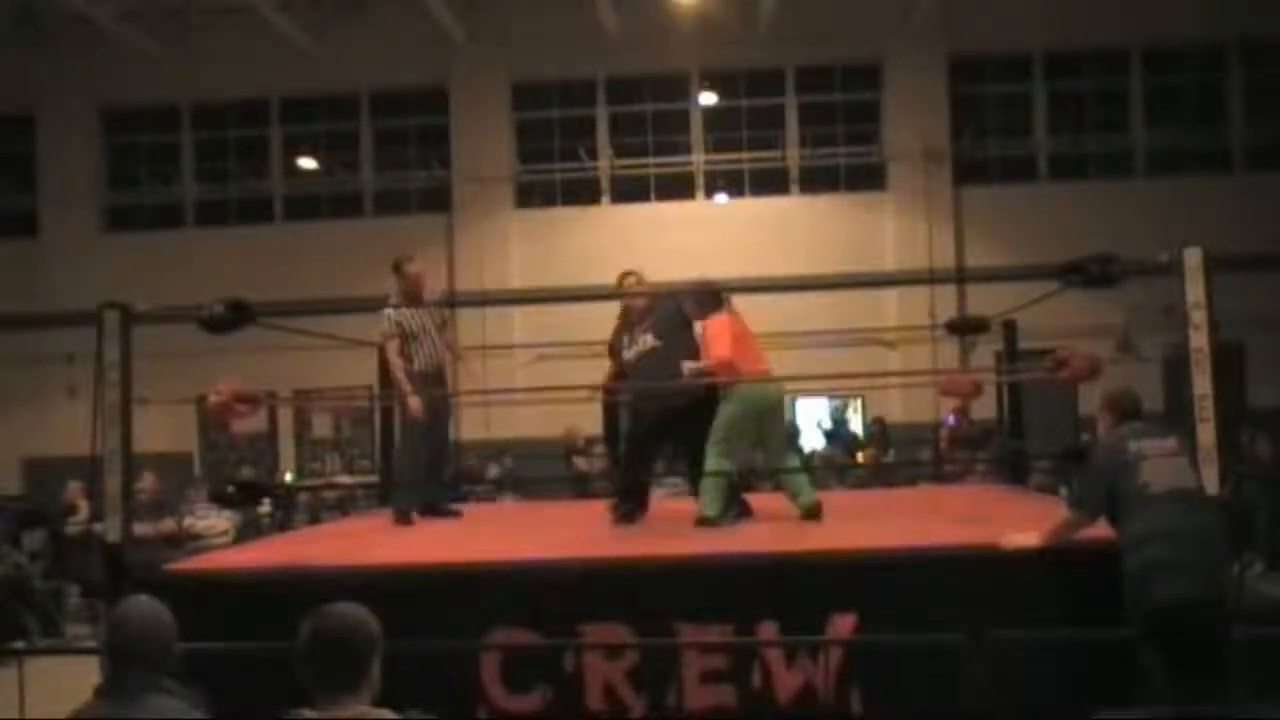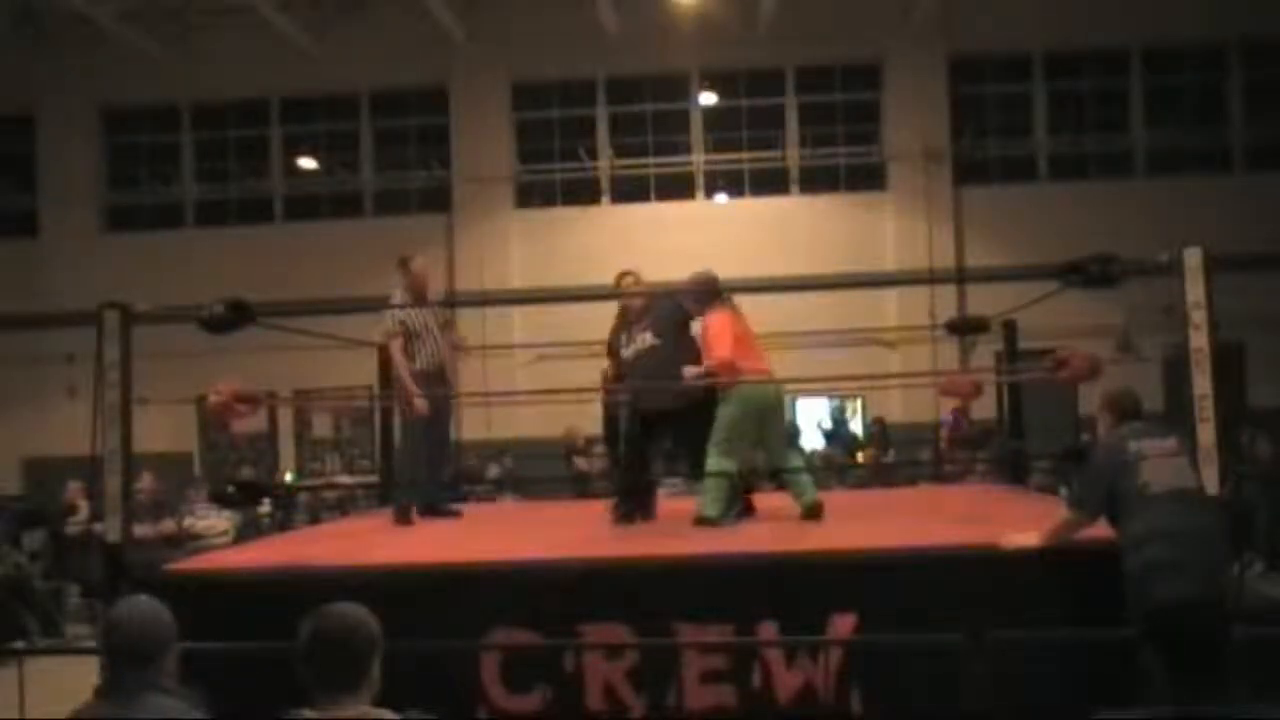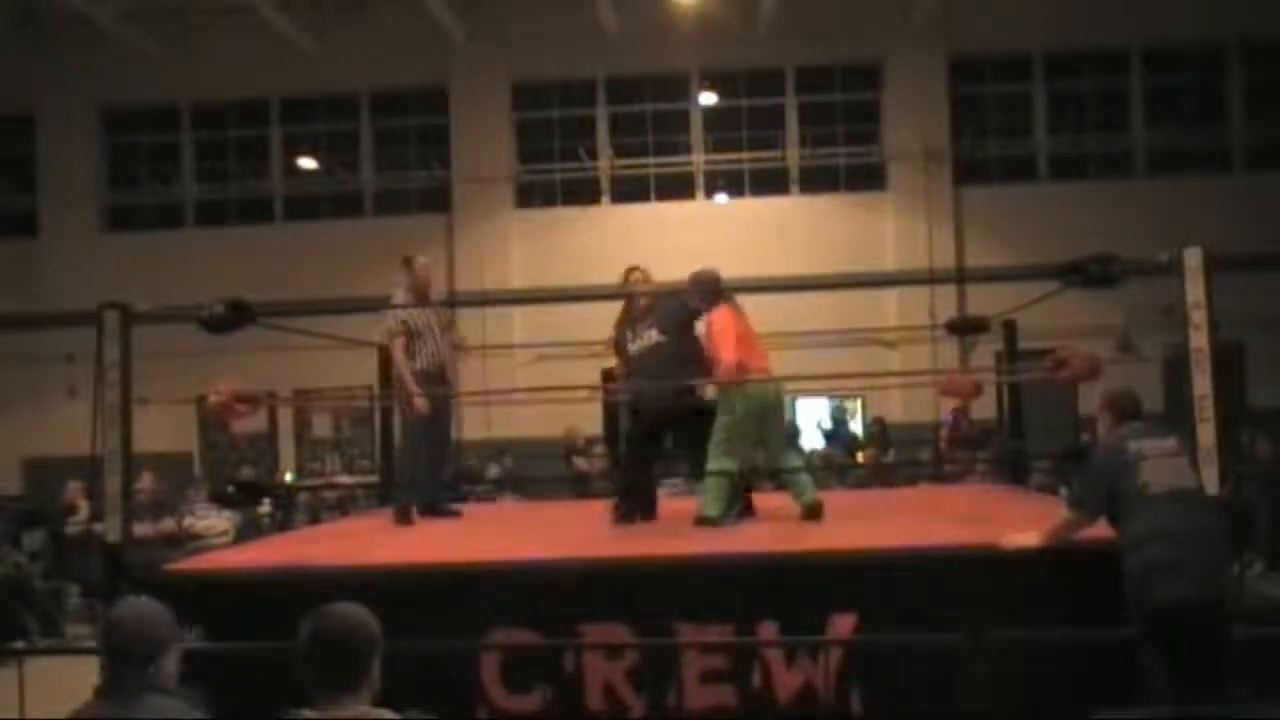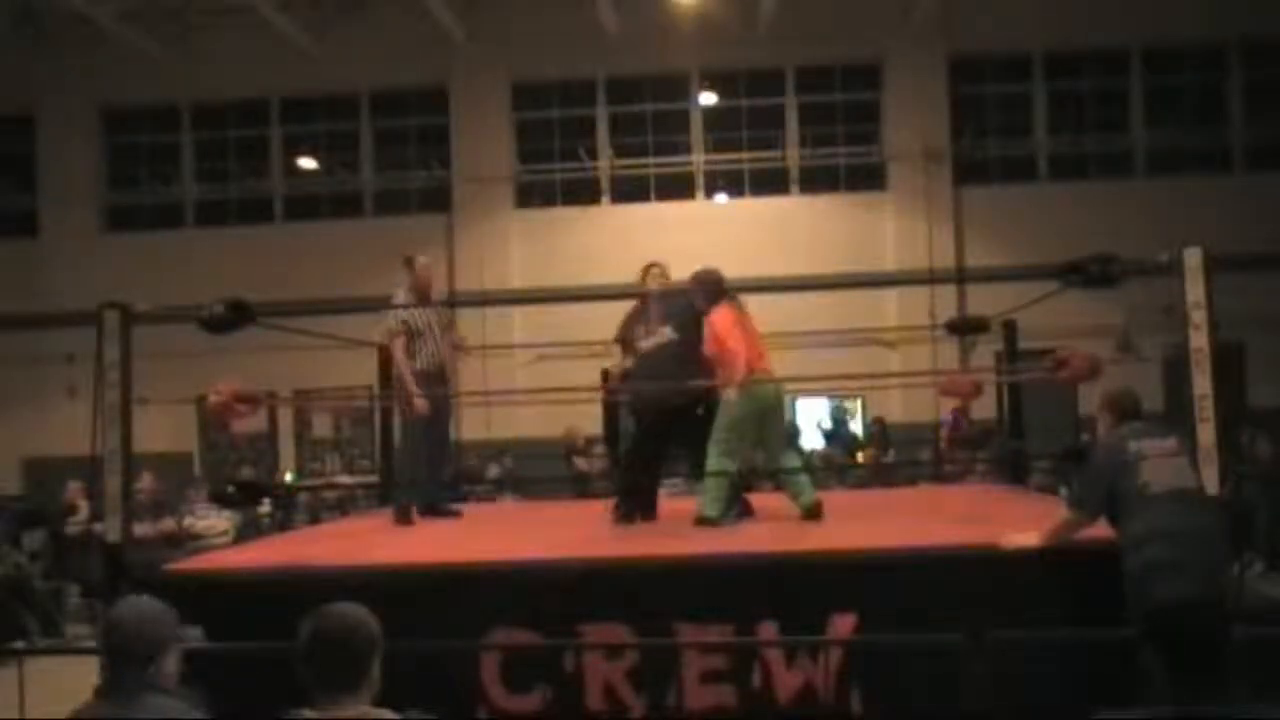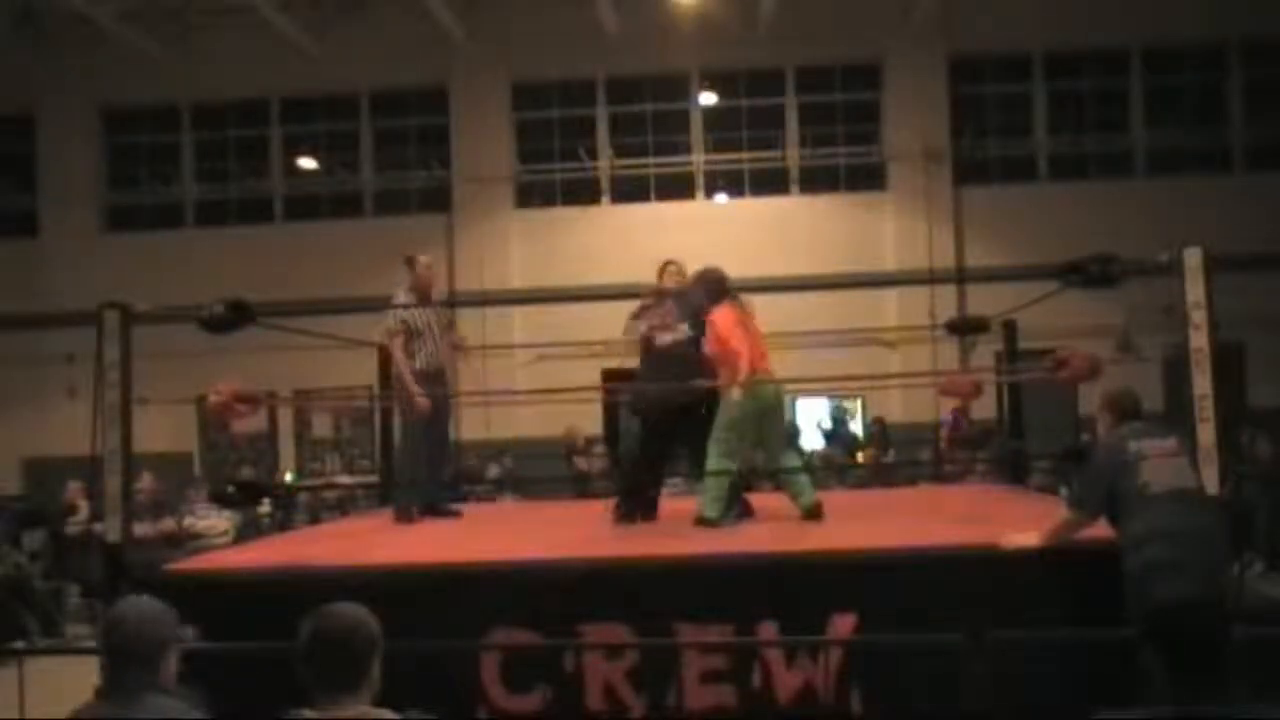
dt=0.1s
person 1, frame 1
left shoulder: (1110, 448)
right shoulder: (1174, 442)
left elbow: (1082, 515)
left wrist: (1039, 538)
left hip: (1156, 565)
right hip: (1206, 552)
left knee: (1171, 675)
right knee: (1209, 668)
person 1, frame 2
left shoulder: (1110, 448)
right shoulder: (1173, 442)
left elbow: (1082, 515)
left wrist: (1039, 538)
left hip: (1157, 566)
right hip: (1207, 552)
left knee: (1171, 676)
right knee: (1209, 667)
person 1, frame 3
left shoulder: (1110, 448)
right shoulder: (1173, 442)
left elbow: (1083, 515)
left wrist: (1040, 538)
left hip: (1157, 565)
right hip: (1206, 550)
left knee: (1171, 674)
right knee: (1209, 671)
person 1, frame 4
left shoulder: (1110, 448)
right shoulder: (1173, 442)
left elbow: (1082, 515)
left wrist: (1040, 538)
left hip: (1157, 566)
right hip: (1207, 549)
left knee: (1171, 674)
right knee: (1209, 668)
person 1, frame 5
left shoulder: (1110, 448)
right shoulder: (1174, 443)
left elbow: (1083, 515)
left wrist: (1039, 538)
left hip: (1156, 564)
right hip: (1206, 551)
left knee: (1172, 676)
right knee: (1209, 669)
person 2, frame 1
left shoulder: (430, 304)
right shoulder: (393, 312)
left elbow: (445, 338)
right elbow: (393, 357)
left wrist: (456, 355)
right wrist: (409, 394)
left hip: (438, 383)
right hip: (416, 385)
left knee: (439, 446)
right knee: (411, 448)
left ankle: (431, 501)
right ankle: (403, 508)
person 2, frame 2
left shoulder: (432, 304)
right shoulder: (397, 310)
left elbow: (448, 337)
right elbow: (397, 355)
right wrist: (413, 392)
left hip: (440, 382)
right hip: (416, 383)
left knee: (439, 445)
right knee: (412, 447)
left ankle: (431, 501)
right ankle: (403, 507)
person 2, frame 3
left shoulder: (434, 304)
right shoulder: (398, 309)
left elbow: (450, 338)
right elbow: (398, 354)
right wrist: (414, 392)
left hip: (440, 382)
right hip: (416, 383)
left knee: (439, 445)
right knee: (412, 447)
left ankle: (431, 501)
right ankle: (403, 507)
person 2, frame 4
left shoulder: (435, 304)
right shoulder: (399, 308)
left elbow: (450, 338)
right elbow: (398, 354)
right wrist: (414, 392)
left hip: (439, 382)
right hip: (416, 383)
left knee: (439, 445)
right knee: (412, 446)
left ankle: (431, 501)
right ankle: (403, 507)
person 2, frame 5
left shoulder: (435, 305)
right shoulder: (400, 308)
left elbow: (450, 338)
right elbow: (397, 354)
right wrist: (415, 391)
left hip: (438, 382)
right hip: (415, 383)
left knee: (438, 445)
right knee: (412, 446)
left ankle: (431, 501)
right ankle: (403, 506)
person 3, frame 1
left shoulder: (669, 306)
right shoulder: (624, 329)
right elbow: (618, 365)
right wrist: (610, 380)
left hip: (686, 395)
right hip: (647, 401)
left knee: (700, 454)
right knee: (634, 454)
left ankle: (728, 506)
right ankle: (627, 508)
person 3, frame 2
left shoulder: (666, 304)
right shoulder: (621, 328)
right elbow: (617, 365)
right wrist: (613, 377)
left hip: (685, 393)
right hip: (645, 400)
left knee: (703, 451)
right knee: (635, 455)
right ankle: (630, 508)
person 3, frame 3
left shoulder: (673, 302)
right shoulder: (625, 322)
right elbow: (625, 360)
right wrist: (622, 377)
left hip: (687, 393)
right hip: (647, 398)
left knee: (704, 449)
right knee: (638, 452)
right ankle: (631, 507)
person 3, frame 4
left shoulder: (683, 301)
right shoulder: (635, 318)
right elbow: (628, 354)
right wrist: (622, 367)
left hip: (691, 393)
right hip: (650, 397)
left knee: (706, 449)
right knee: (641, 452)
right ankle: (631, 507)
person 3, frame 5
right shoulder: (648, 307)
right elbow: (630, 335)
right wrist: (644, 327)
left hip: (695, 391)
right hip: (656, 393)
left knee: (709, 449)
right knee: (648, 451)
right ankle: (632, 507)
person 4, frame 1
left shoulder: (715, 323)
right shoulder: (728, 316)
left elbow: (723, 358)
left wrist: (694, 366)
left hip: (743, 392)
right hip: (768, 388)
left knee: (719, 452)
right knee: (780, 451)
left ankle: (710, 513)
right ankle: (808, 502)
person 4, frame 2
left shoulder: (715, 320)
right shoulder: (730, 312)
left elbow: (725, 359)
left wrist: (697, 371)
left hip: (742, 392)
right hip: (768, 388)
left knee: (721, 452)
right knee: (781, 450)
left ankle: (710, 512)
right ankle: (810, 500)
person 4, frame 3
left shoulder: (716, 318)
right shoulder: (732, 309)
left elbow: (731, 358)
left wrist: (715, 387)
left hip: (742, 391)
right hip: (768, 386)
left knee: (721, 451)
right knee: (780, 449)
left ankle: (711, 511)
right ankle: (810, 501)
person 4, frame 4
left shoulder: (717, 317)
right shoulder: (735, 309)
left elbow: (742, 354)
left wrist: (734, 388)
left hip: (744, 391)
right hip: (769, 386)
left knee: (722, 452)
right knee: (779, 449)
left ankle: (710, 512)
right ankle: (809, 501)
person 4, frame 5
left shoulder: (718, 317)
right shoulder: (738, 308)
left elbow: (746, 352)
left wrist: (738, 387)
left hip: (749, 390)
right hip: (770, 387)
left knee: (721, 451)
right knee: (780, 450)
left ankle: (711, 513)
right ankle: (811, 503)
